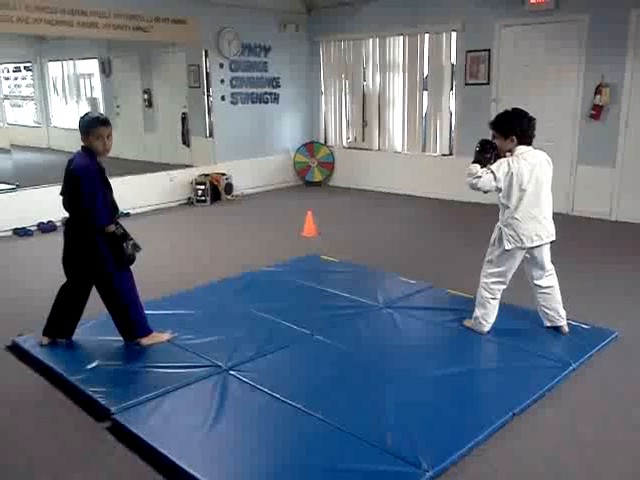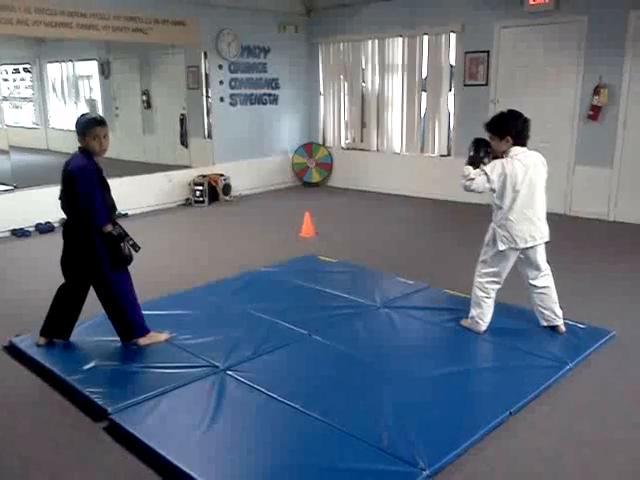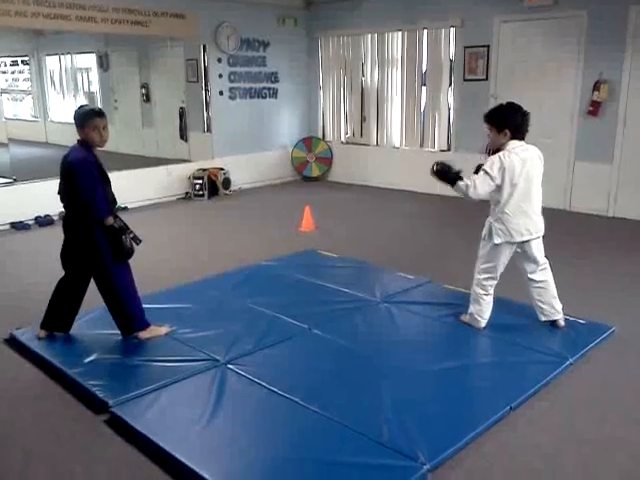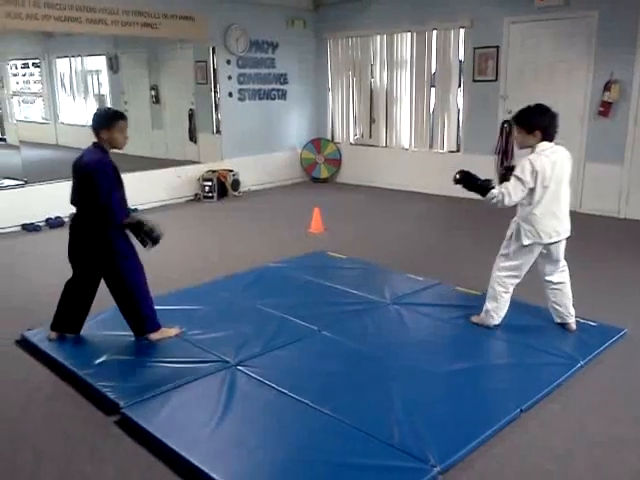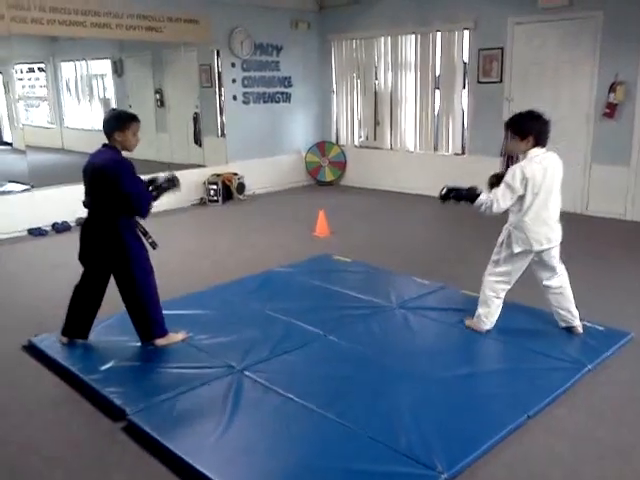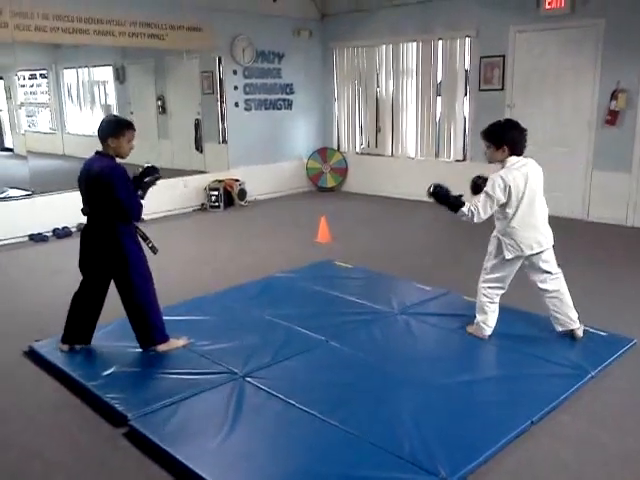
dt=0.3s
person 1, frame 1
left shoulder: (77, 161)
right shoulder: (88, 168)
right elbow: (96, 211)
right wrist: (115, 234)
left hip: (78, 233)
right hip: (92, 237)
left knee: (77, 283)
right knee: (118, 283)
left ankle: (52, 333)
right ankle: (141, 333)
person 1, frame 2
left shoulder: (75, 163)
right shoulder: (85, 168)
right elbow: (94, 211)
right wrist: (112, 234)
left hip: (76, 234)
right hip: (91, 238)
left knee: (75, 284)
right knee: (116, 283)
left ankle: (50, 333)
right ankle: (138, 333)
person 1, frame 3
left shoulder: (73, 155)
right shoulder: (84, 161)
right elbow: (95, 203)
right wrist: (113, 227)
left hip: (77, 227)
right hip: (91, 230)
left knee: (75, 277)
right knee: (117, 276)
left ankle: (50, 326)
right ankle: (139, 326)
person 1, frame 4
left shoulder: (85, 158)
right shoulder: (102, 164)
right elbow: (112, 208)
left wrist: (125, 218)
right wrist: (132, 221)
left hip: (83, 229)
right hip: (103, 232)
left knee: (83, 278)
right knee: (130, 277)
left ankle: (60, 327)
right ankle: (150, 328)
person 1, frame 5
left shoulder: (95, 159)
right shoulder: (120, 164)
right elbow: (141, 206)
left wrist: (145, 187)
right wrist: (152, 190)
left hip: (94, 229)
right hip: (117, 232)
left knee: (92, 280)
right knee: (139, 280)
left ankle: (70, 332)
right ankle: (157, 334)
person 1, frame 6
left shoulder: (89, 166)
right shoulder: (114, 171)
right elbow: (132, 211)
left wrist: (134, 185)
right wrist: (141, 189)
left hip: (94, 235)
right hip: (116, 238)
left knee: (91, 287)
right knee: (138, 286)
left ankle: (71, 339)
right ankle: (157, 339)
person 2, frame 1
left shoulder: (508, 165)
right shoulder: (544, 159)
left elbow: (476, 181)
left hip: (513, 233)
right hip: (540, 230)
left knee: (492, 277)
right knee: (544, 276)
left ankle: (481, 322)
right ankle: (558, 321)
person 2, frame 2
left shoulder: (501, 166)
right shoulder: (539, 160)
left elbow: (471, 183)
left wrist: (473, 163)
left hip: (507, 233)
right hip: (535, 231)
left knee: (487, 277)
right knee: (540, 276)
left ankle: (477, 321)
right ankle: (555, 321)
person 2, frame 3
left shoulder: (499, 160)
right shoulder: (536, 154)
left elbow: (475, 189)
left wrist: (452, 178)
left hip: (504, 228)
right hip: (531, 225)
left knee: (486, 273)
right knee: (539, 269)
left ankle: (477, 317)
right ankle: (554, 315)
person 2, frame 4
left shoulder: (531, 163)
right shoulder: (564, 155)
left elbow: (507, 197)
left wrist: (478, 185)
right wrist: (515, 177)
left hip: (530, 229)
right hip: (557, 227)
left knee: (505, 271)
right knee: (557, 273)
left ankle: (490, 316)
right ankle: (567, 319)
person 2, frame 5
left shoulder: (521, 170)
right shoulder: (555, 161)
left elbow: (495, 204)
left wrist: (467, 195)
right wrist: (504, 184)
left hip: (522, 236)
right hip: (548, 234)
left knee: (497, 277)
right knee: (555, 278)
left ankle: (482, 321)
right ankle: (572, 322)
person 2, frame 6
left shoulder: (500, 178)
right shoulder: (534, 167)
left elbow: (477, 213)
left wrist: (450, 200)
right wrist: (487, 188)
left hip: (511, 242)
right hip: (538, 238)
left knee: (490, 284)
right knee: (552, 281)
left ankle: (482, 327)
right ankle: (572, 326)
